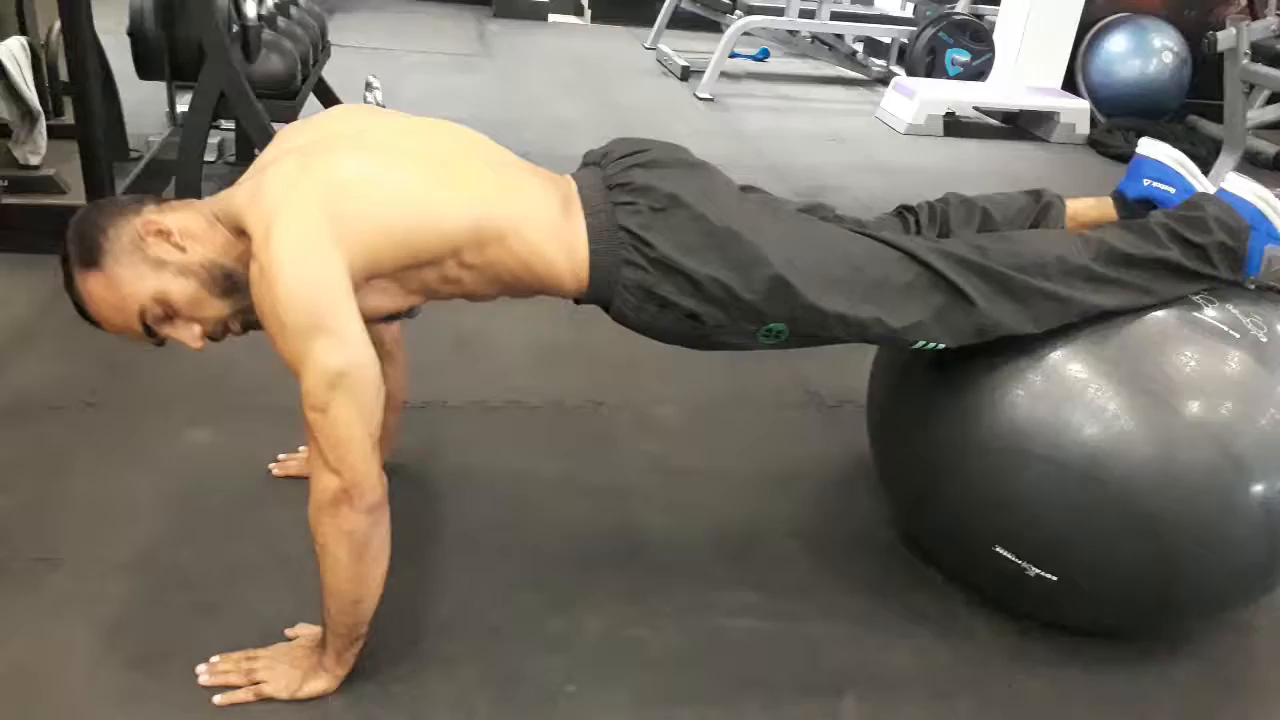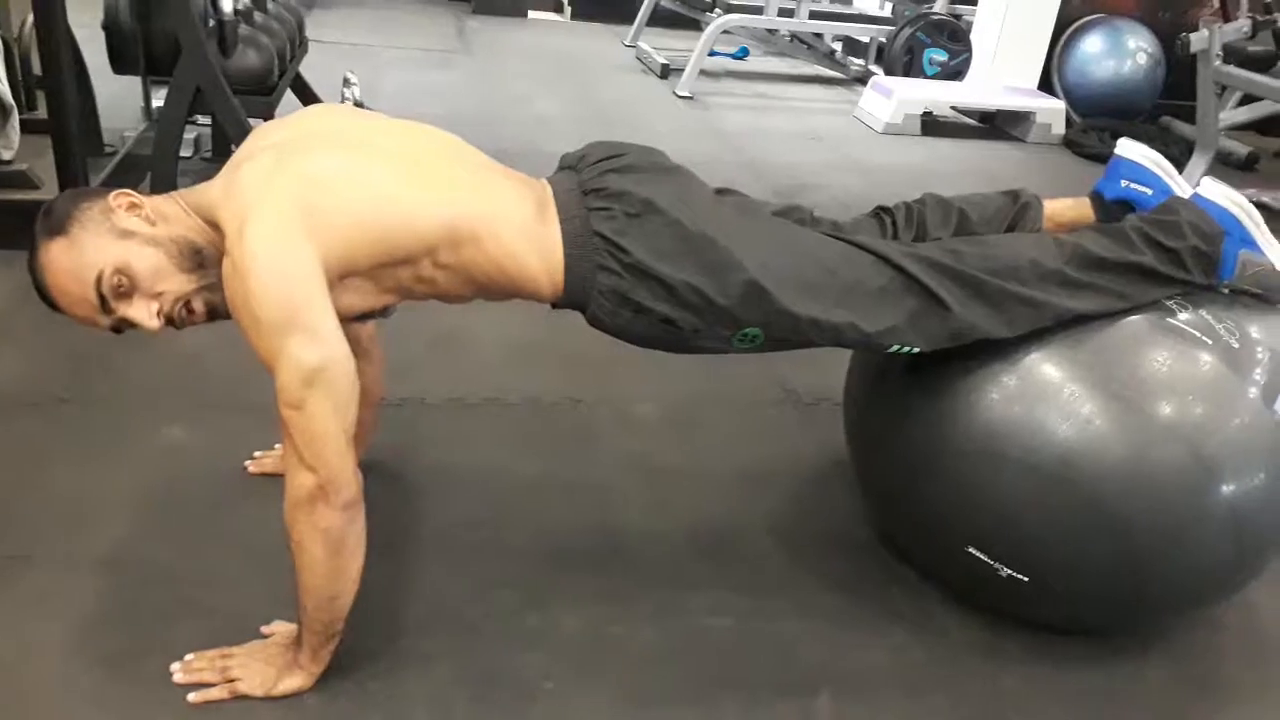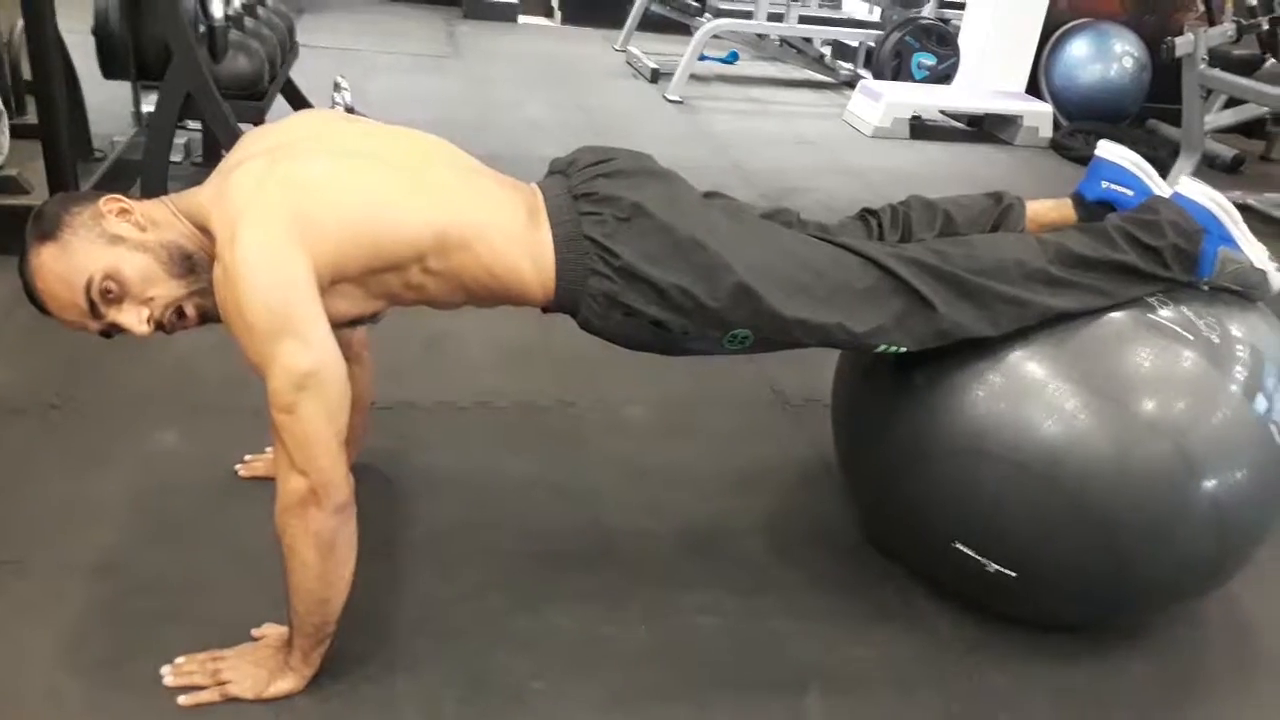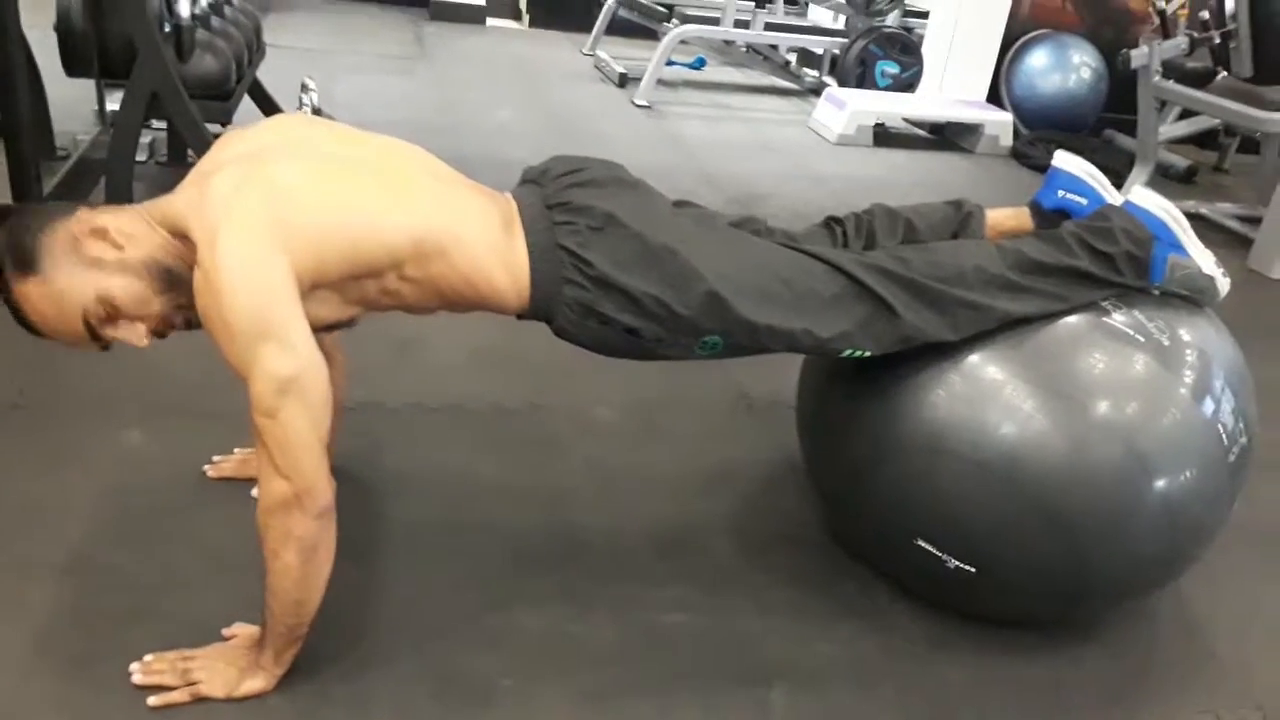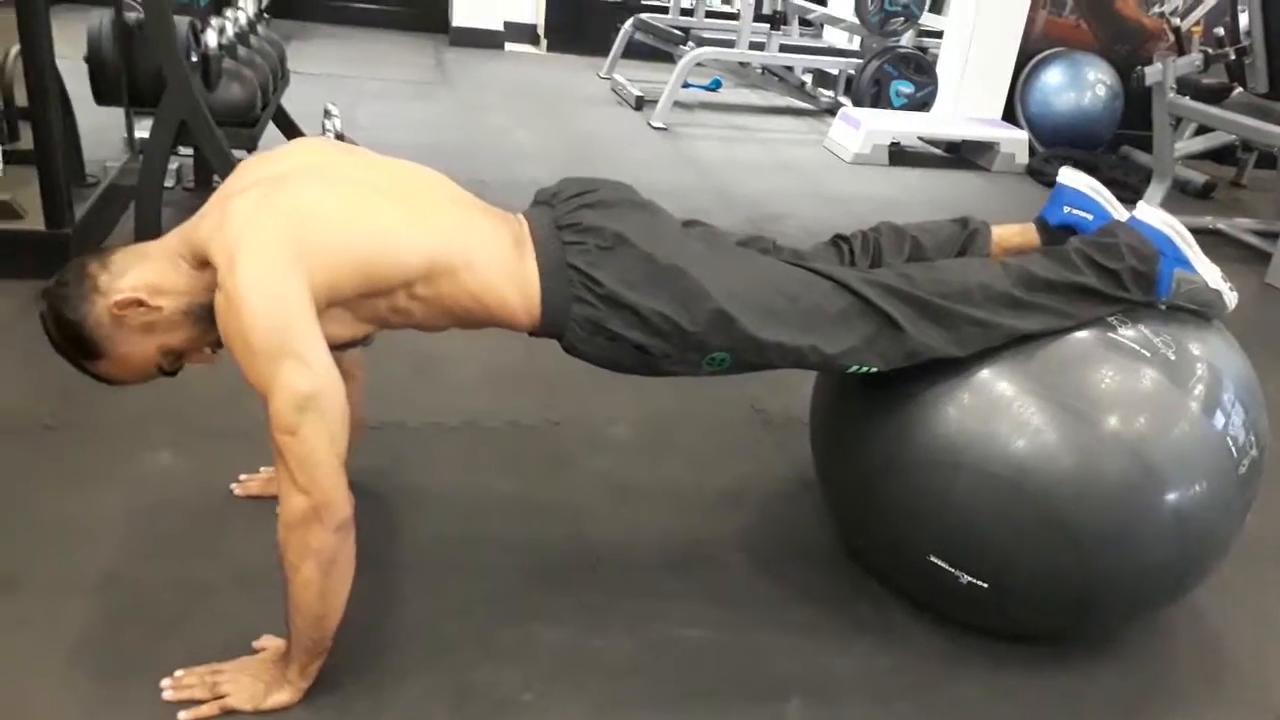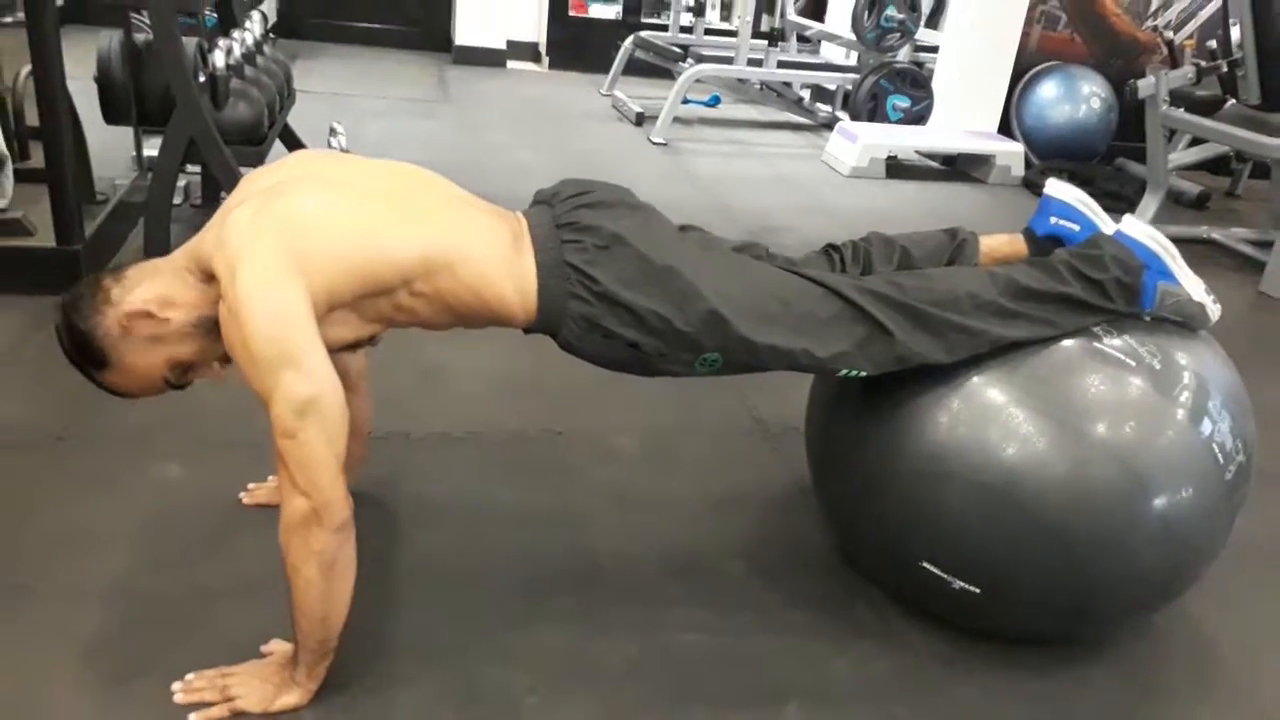
dt=0.5s
person 1, frame 1
left shoulder: (285, 260)
right shoulder: (294, 158)
left elbow: (352, 492)
left wrist: (328, 659)
right wrist: (364, 438)
left hip: (661, 256)
right hip: (630, 188)
left knee: (941, 293)
right knee: (904, 244)
right ankle: (1128, 197)
person 1, frame 2
left shoulder: (256, 255)
right shoulder: (269, 154)
left elbow: (330, 493)
left wrist: (306, 656)
right wrist: (336, 437)
left hip: (634, 263)
right hip: (606, 192)
left knee: (917, 300)
right knee: (874, 249)
right ankle: (1104, 197)
person 1, frame 3
left shoulder: (247, 260)
right shoulder: (260, 159)
left elbow: (319, 494)
right wrist: (334, 437)
left hip: (624, 263)
right hip: (597, 196)
left knee: (901, 297)
right knee: (864, 249)
left ankle: (1178, 236)
right ankle: (1090, 197)
person 1, frame 4
left shoulder: (228, 264)
right shoulder: (234, 162)
left elbow: (302, 497)
right wrist: (294, 435)
left hip: (595, 275)
right hip: (568, 205)
left knee: (868, 304)
right knee: (828, 256)
left ankle: (1129, 245)
right ankle: (1049, 206)
person 1, frame 5
left shoulder: (247, 289)
right shoulder: (257, 186)
left elbow: (323, 510)
right wrist: (312, 453)
left hip: (608, 292)
right hip: (583, 226)
left knee: (873, 323)
right knee: (837, 273)
left ankle: (1135, 260)
right ankle: (1052, 224)
person 1, frame 6
left shoulder: (251, 296)
right shoulder: (261, 202)
left elbow: (321, 514)
right wrist: (333, 462)
left hip: (600, 288)
right hip: (580, 224)
left knee: (859, 327)
right knee: (830, 285)
left ankle: (1121, 273)
right ankle: (1041, 233)
